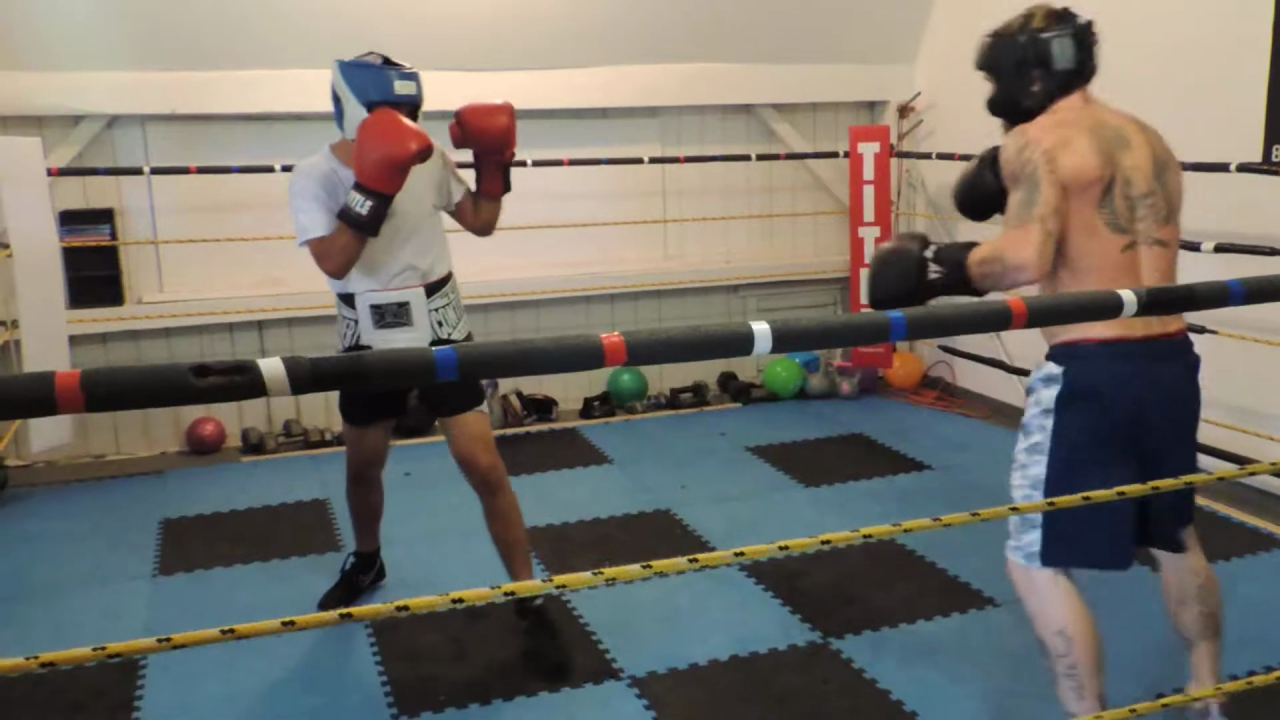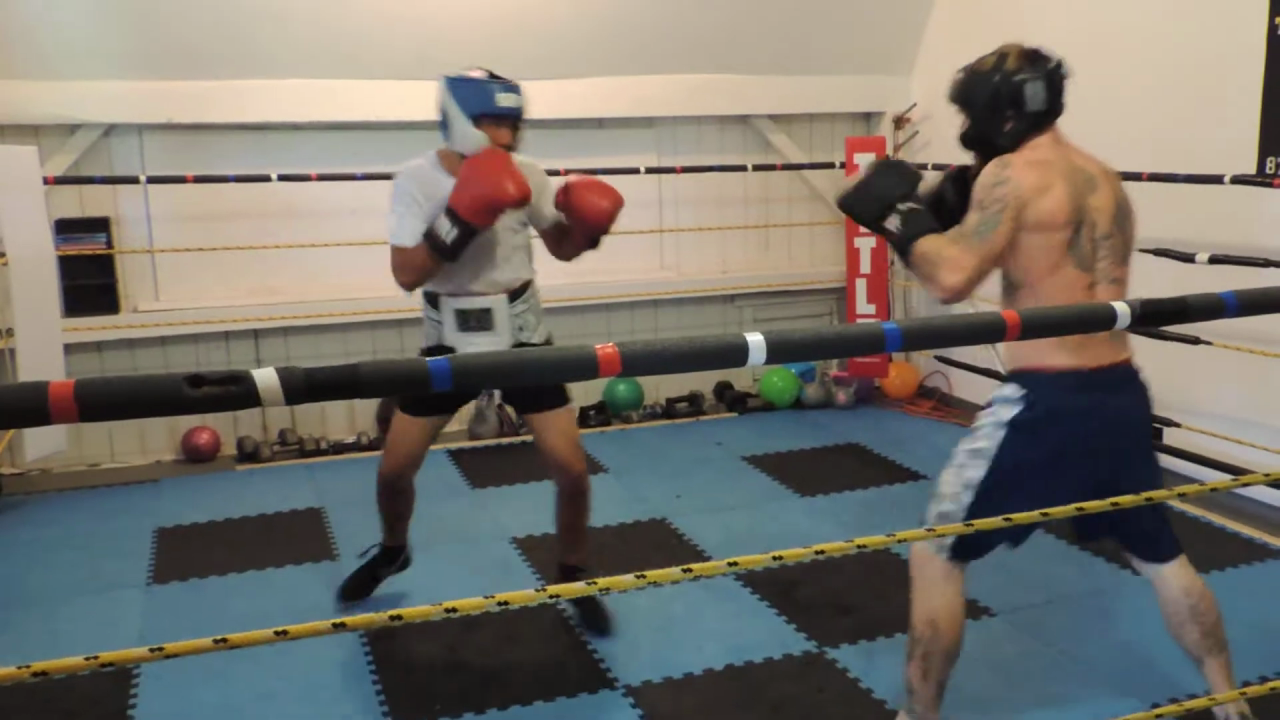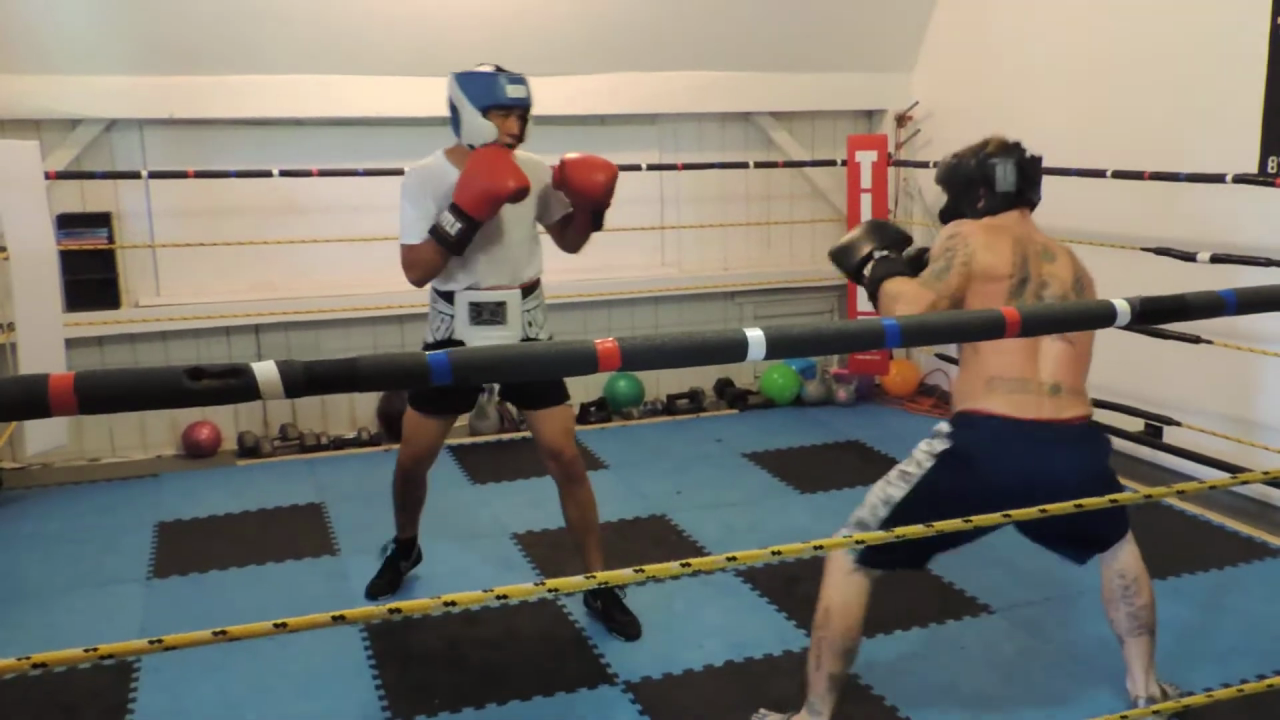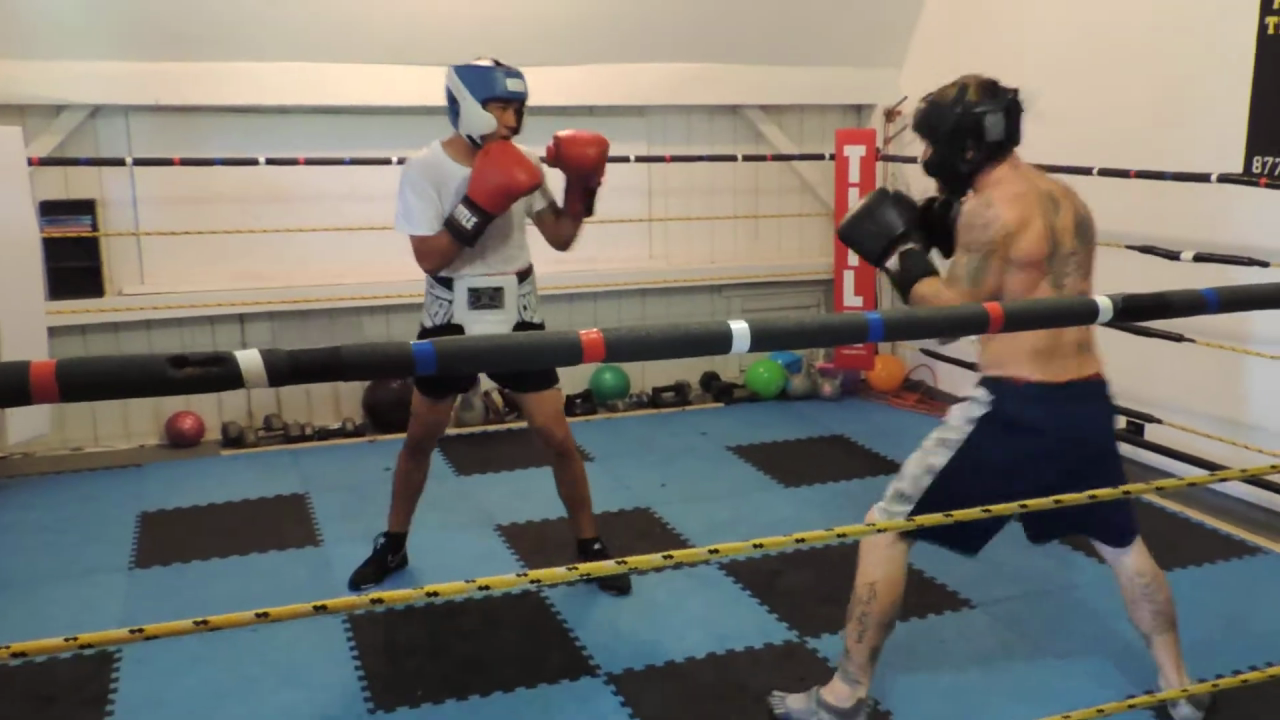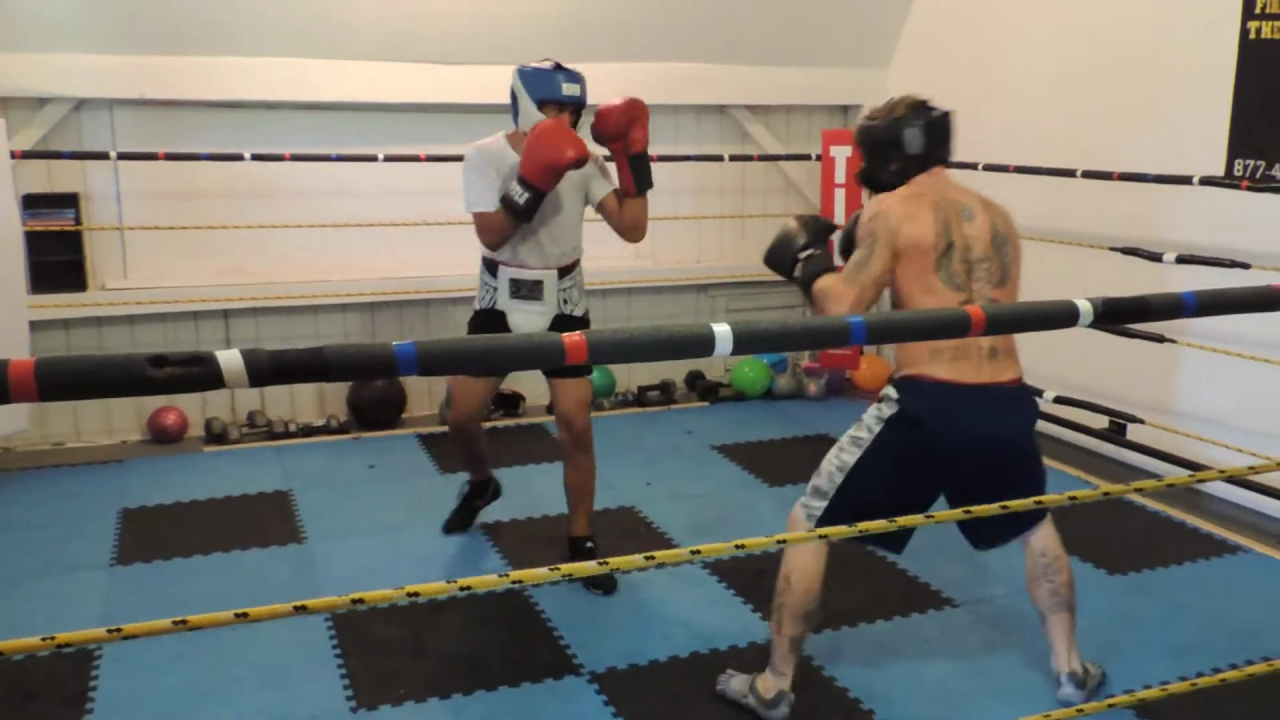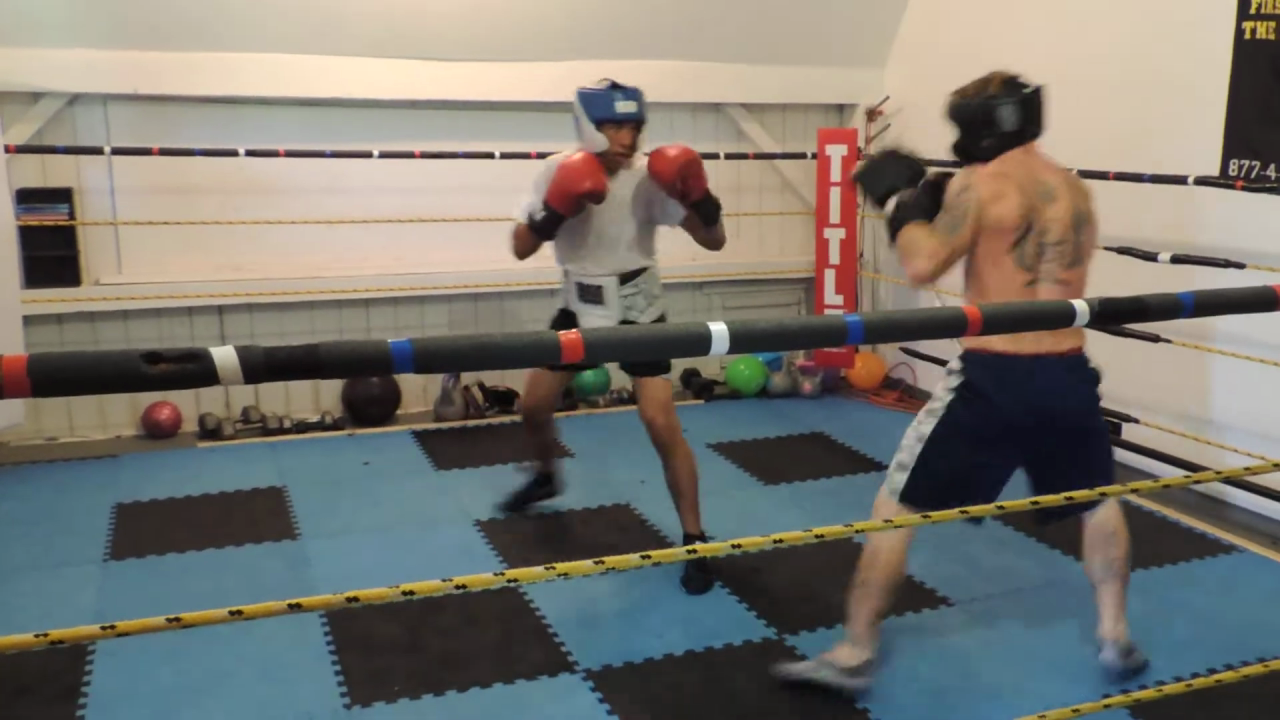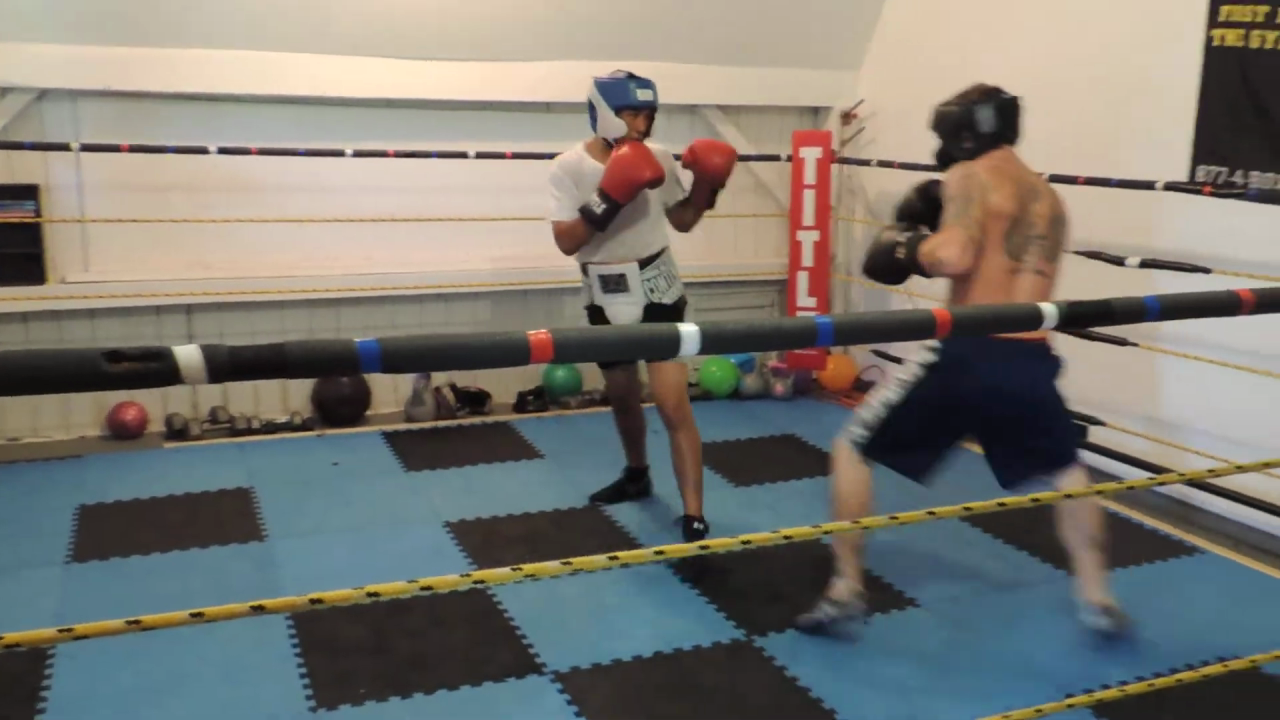
dt=0.4s
person 1, frame 1
left shoulder: (1036, 140)
right shoulder: (1149, 142)
left elbow: (1027, 261)
left wrist: (940, 265)
left hip: (1090, 373)
right hip: (1168, 362)
left knee: (1038, 565)
right knee: (1175, 544)
person 1, frame 2
left shoulder: (1011, 175)
right shoulder: (1109, 184)
left elbow: (951, 278)
left wrist: (900, 217)
right wrist: (968, 211)
left hip: (1046, 400)
right hip: (1118, 393)
left knee: (935, 556)
right knee: (1159, 555)
person 1, frame 3
left shoulder: (967, 238)
right shoulder: (1074, 267)
left elbow: (908, 312)
left wrist: (877, 263)
left hip: (982, 444)
right hip: (1072, 447)
left knee: (849, 560)
right knee: (1117, 544)
person 1, frame 4
left shoulder: (992, 206)
right shoulder: (1067, 199)
left elbow: (954, 307)
left wrist: (898, 253)
right wrist: (951, 234)
left hip: (1013, 408)
right hip: (1084, 401)
left knee: (885, 529)
right knee: (1121, 543)
person 1, frame 5
left shoulder: (891, 209)
right shoulder: (996, 216)
left elbow: (844, 306)
left wrist: (808, 260)
left hip: (926, 406)
right hip: (1005, 405)
left knee: (808, 526)
right knee: (1036, 529)
right ankle: (1070, 670)
person 1, frame 6
left shoulder: (977, 184)
right shoulder: (1076, 192)
left elbow: (921, 266)
left wrist: (901, 202)
left hip: (992, 379)
right hip: (1067, 375)
left knee: (895, 509)
right knee: (1099, 499)
left ankle: (853, 655)
right ankle: (1115, 639)
person 1, frame 7
left shoulder: (971, 177)
right shoulder: (1050, 200)
left elbow: (954, 258)
left wrist: (908, 245)
left hip: (965, 355)
right hip: (1030, 362)
left knee: (851, 449)
right knee: (1067, 476)
left ankle: (845, 590)
right ankle: (1096, 597)
person 2, frame 1
left shoulder: (428, 160)
right shoulder: (314, 176)
left elbow: (482, 222)
right elbow: (333, 261)
left wrist: (495, 160)
right wrist: (374, 187)
left hip: (438, 329)
right hip: (368, 339)
left knee: (484, 467)
right knee: (363, 466)
left ankle: (531, 604)
right ankle: (366, 561)
person 2, frame 2
left shoulder: (526, 178)
right shoulder: (416, 180)
left elbow: (564, 248)
right elbow: (407, 274)
left wrist: (590, 223)
right wrist: (463, 217)
left hip: (519, 334)
right hip: (450, 340)
left knee: (571, 467)
right knee: (395, 467)
left ankle: (574, 576)
right ankle: (391, 550)
person 2, frame 3
left shoulder: (534, 172)
right shoulder: (426, 178)
left elbow: (570, 241)
right elbow: (416, 271)
left wrist: (592, 204)
right wrist: (465, 211)
left hip: (525, 332)
right hip: (455, 335)
left knee: (566, 460)
right knee: (411, 460)
left ankle: (598, 585)
right ankle: (404, 547)
person 2, frame 4
left shoulder: (517, 162)
right shoulder: (423, 169)
left elbow: (560, 239)
right elbow: (429, 258)
left wrist: (582, 187)
right wrist: (479, 205)
left hip: (517, 315)
right hip: (452, 318)
left knee: (557, 439)
right knee: (421, 440)
left ankle: (590, 546)
right ankle: (393, 544)
person 2, frame 5
left shoulder: (585, 161)
right shoulder: (485, 155)
left elbow: (633, 230)
right elbow: (492, 235)
left wrist: (633, 156)
right wrist: (534, 180)
left hip: (562, 305)
right hip: (499, 303)
left knee: (575, 429)
right knee: (462, 416)
left ankle: (580, 541)
right ankle: (482, 484)
person 2, frame 6
left shoulder: (652, 178)
right shoulder: (555, 172)
left elbow: (713, 241)
right elbow: (522, 248)
left wrist: (697, 197)
right wrist: (554, 206)
left hip: (636, 310)
right hip: (578, 307)
left knee: (662, 425)
right knee: (534, 405)
left ankle: (695, 540)
right ankle: (545, 476)
person 2, frame 7
left shoulder: (659, 161)
right shoulder: (569, 168)
left elbow: (684, 221)
right elbow: (567, 242)
left wrist: (708, 185)
right wrist: (609, 197)
left hip: (657, 293)
right hip: (605, 298)
left knee: (673, 405)
right knee: (621, 396)
left ankle: (694, 521)
right ankle: (636, 475)
